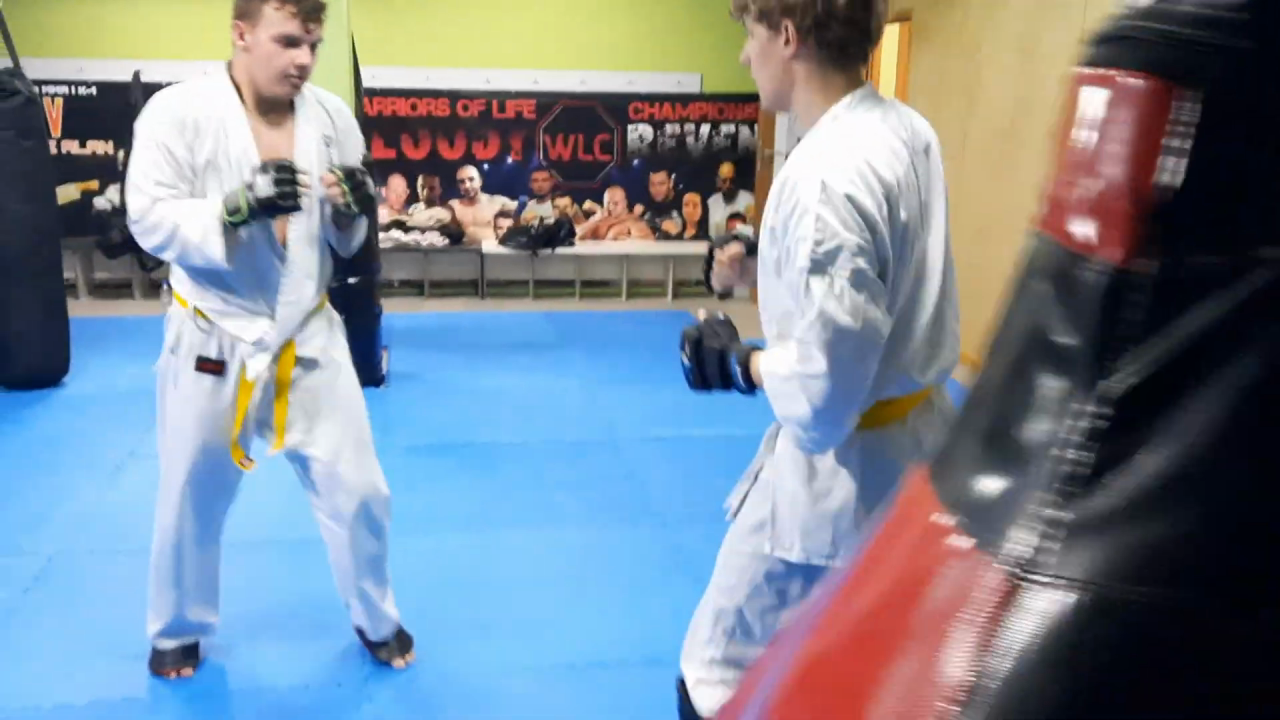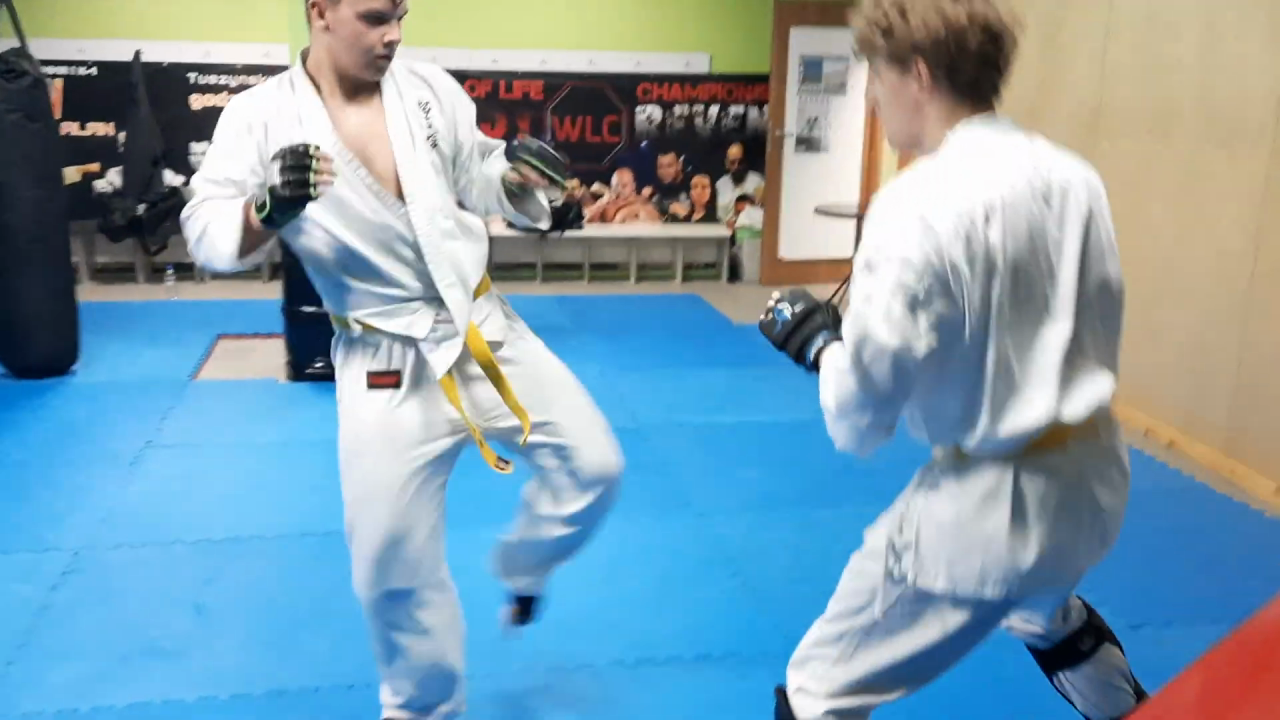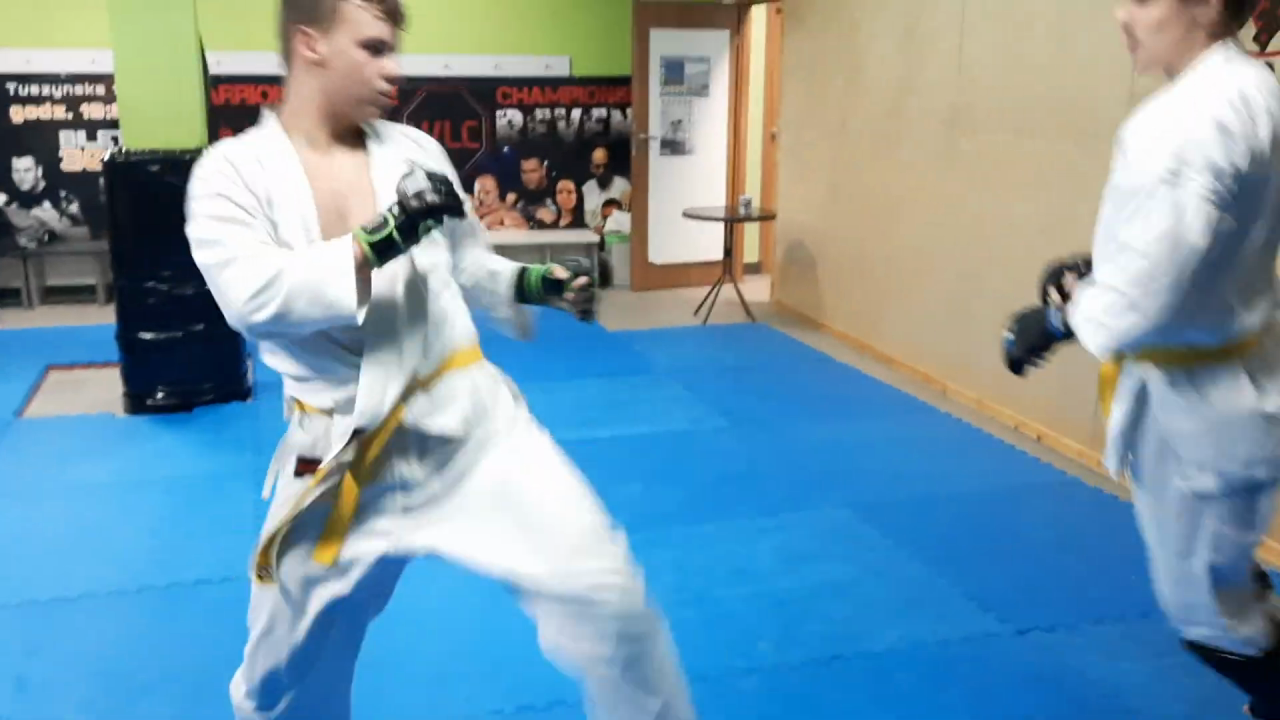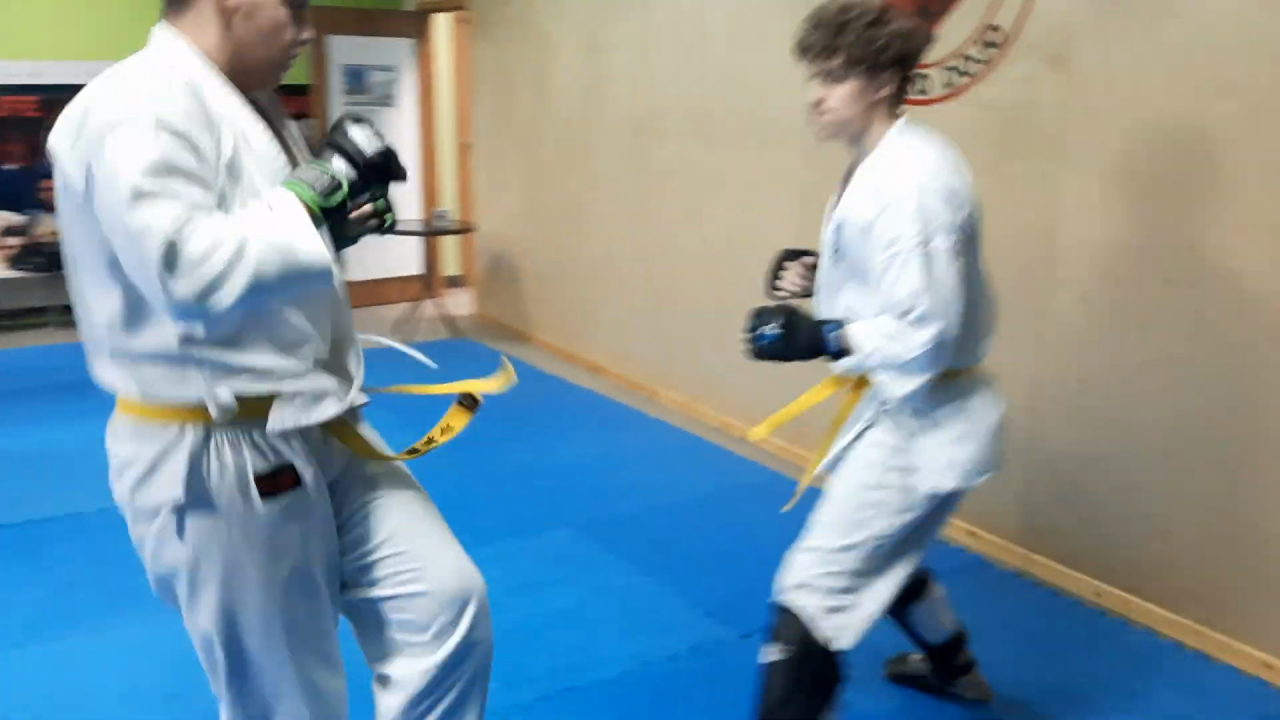
dt=0.5s
person 1, frame 1
left shoulder: (823, 176)
right shoulder: (908, 134)
left elbow: (825, 393)
left wrist: (735, 361)
right wrist: (763, 263)
left hip: (845, 461)
right hip: (916, 441)
person 1, frame 2
left shoulder: (917, 210)
right shoulder: (1074, 179)
left elbow: (862, 411)
left wrist: (815, 337)
left hip: (992, 499)
right hip: (1090, 476)
right knee: (1047, 611)
person 1, frame 3
left shoulder: (1194, 119)
left elbow: (1151, 293)
left wrist: (1053, 324)
right wrist: (1099, 270)
left hip: (1201, 399)
left knee: (1209, 607)
right knee: (1213, 575)
person 1, frame 4
left shoulder: (914, 179)
right shoulder: (885, 169)
left elbow: (928, 329)
left wrist: (816, 337)
right wrist: (817, 277)
left hip: (930, 419)
right hip: (906, 410)
left knee: (814, 586)
right knee: (884, 550)
person 2, frame 1
left shoulder: (331, 117)
right shoulder: (177, 111)
right elbow: (151, 222)
left wrist: (354, 209)
right wrist: (242, 206)
left hip: (306, 336)
right hip: (212, 340)
left knee: (354, 488)
right knee: (191, 496)
left ankle: (376, 620)
right ankle: (178, 630)
person 2, frame 2
left shoulder: (428, 88)
right shoulder: (256, 117)
left elbow: (479, 184)
right elbow: (208, 235)
left wrist: (521, 186)
right wrist: (266, 208)
left hip: (479, 329)
right hip: (386, 363)
left knee: (590, 465)
right knee: (392, 556)
left ankle: (520, 569)
person 2, frame 3
left shoulder: (415, 149)
right shoulder: (231, 173)
right elbow: (257, 297)
left wrist: (536, 284)
right wrist: (385, 239)
left hip: (459, 417)
right hip: (334, 456)
left knee: (593, 583)
person 2, frame 4
left shoulder: (249, 111)
right shoulder: (138, 112)
right elbow: (194, 276)
left wrist: (341, 210)
right wrist: (324, 193)
left hip: (303, 440)
right hip: (214, 465)
left knee: (444, 613)
